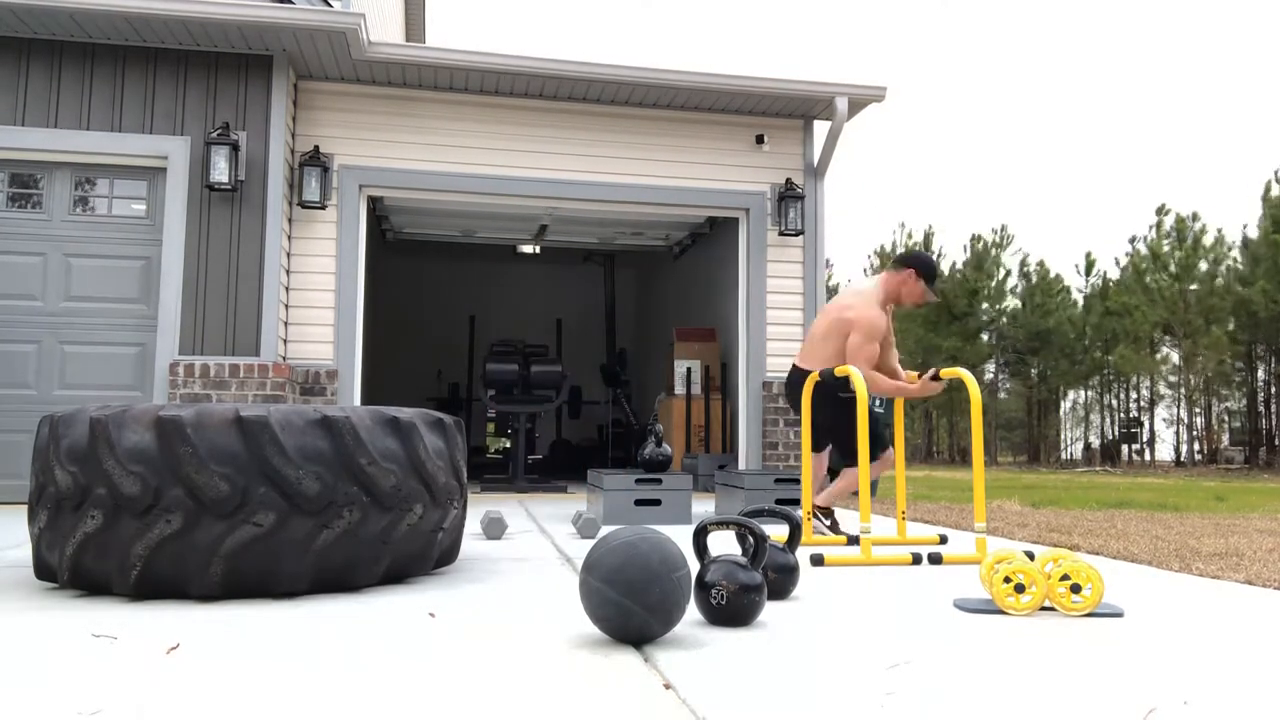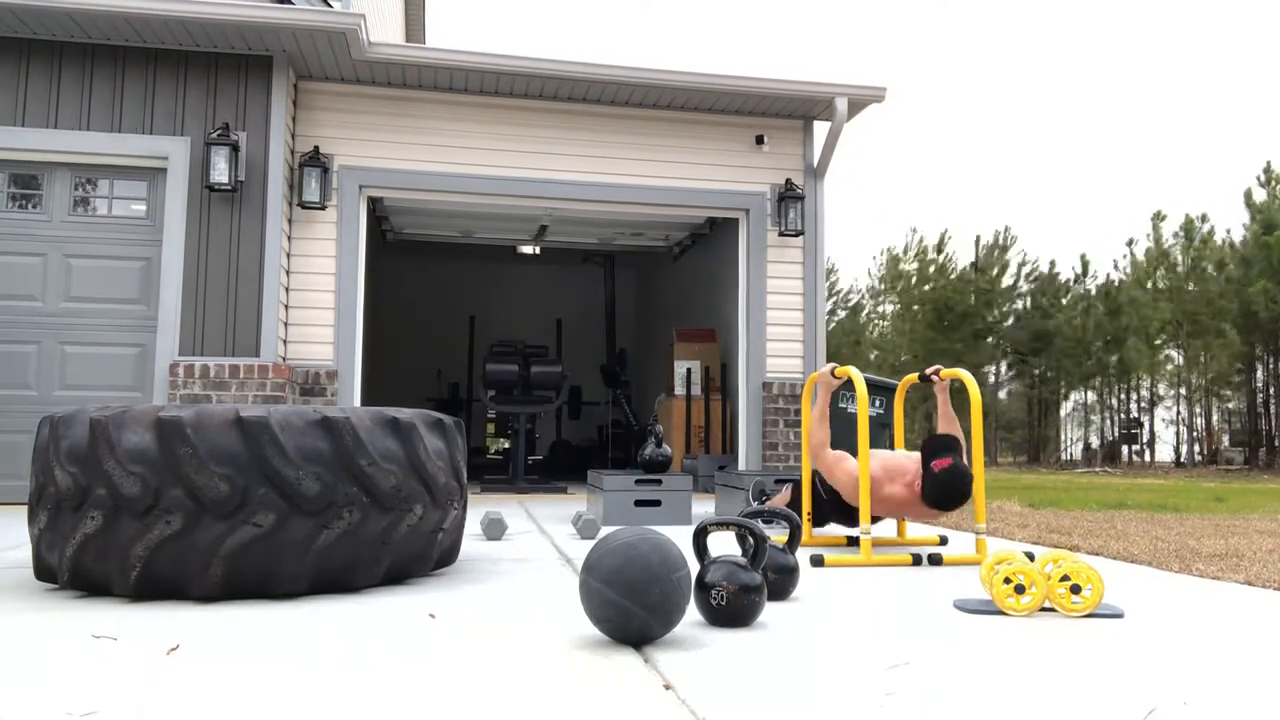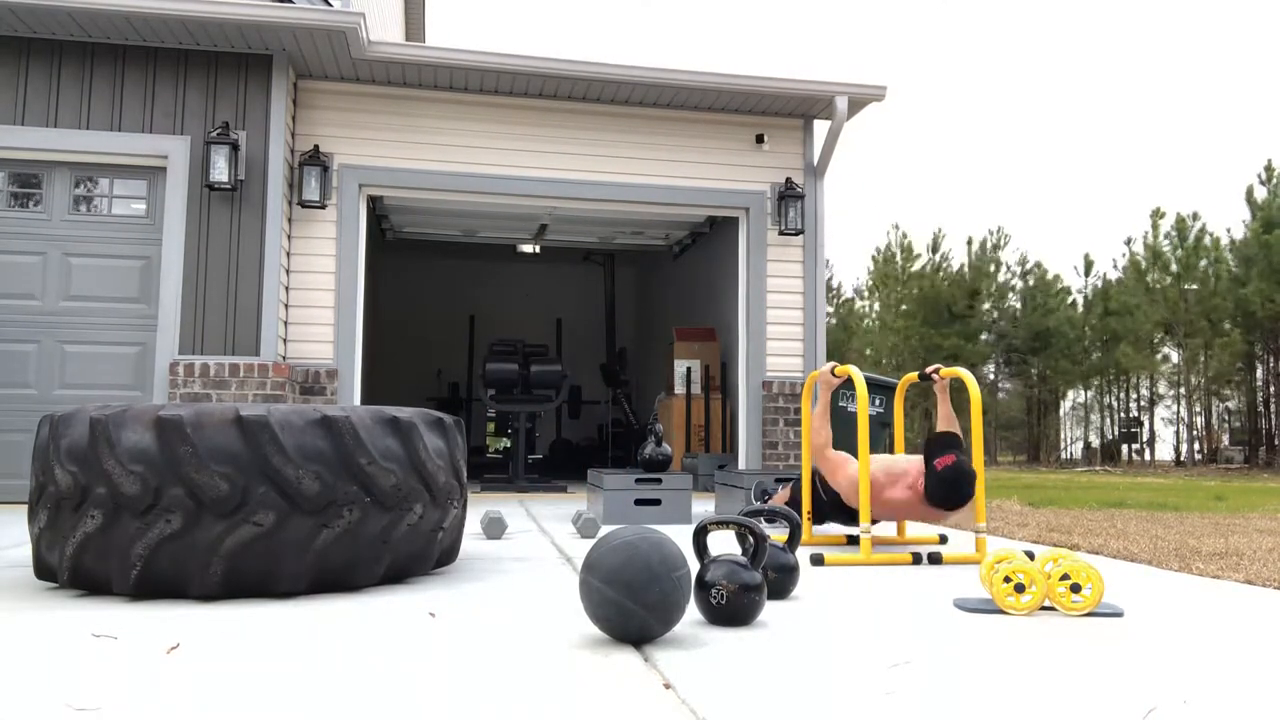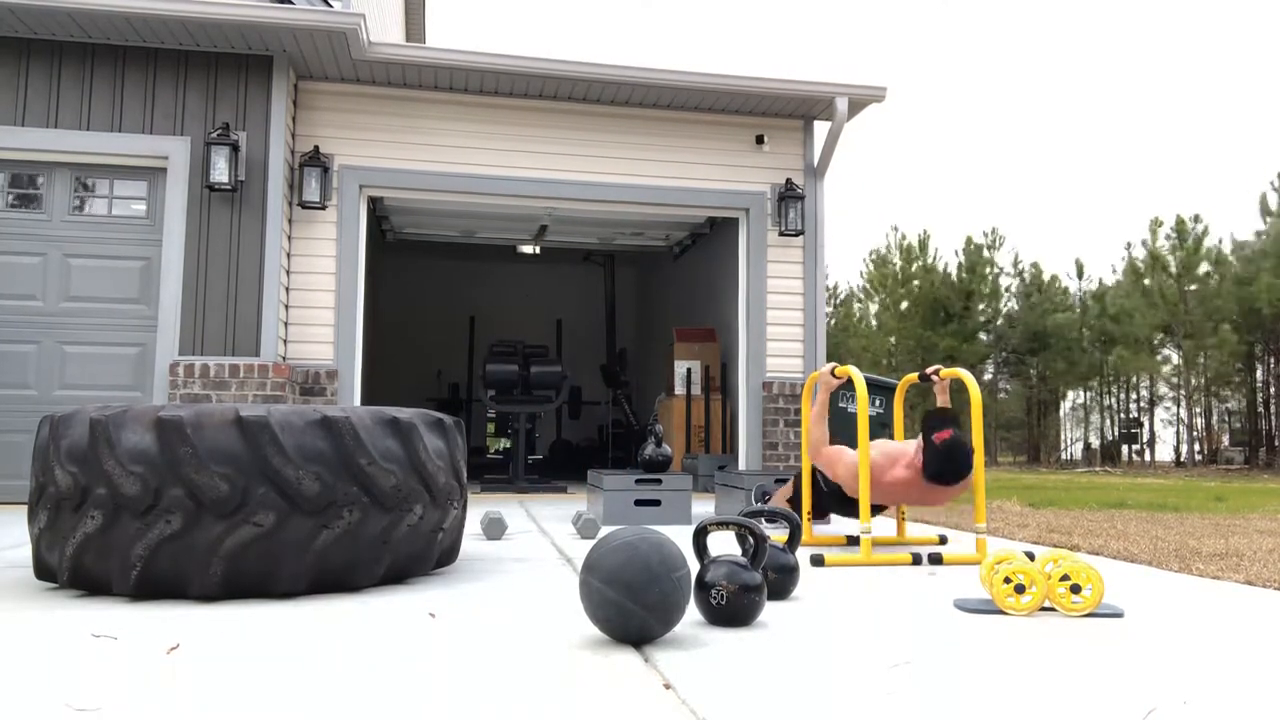
dt=0.5s
person 1, frame 1
right shoulder: (870, 313)
right elbow: (861, 377)
left wrist: (912, 383)
right wrist: (916, 392)
left hip: (801, 383)
right hip: (825, 388)
right knee: (880, 458)
right ankle: (821, 506)
person 1, frame 2
right shoulder: (958, 488)
left elbow: (818, 452)
right elbow: (953, 446)
left wrist: (824, 392)
right wrist: (942, 395)
left hip: (835, 496)
left knee: (795, 495)
person 1, frame 3
right shoulder: (957, 495)
left elbow: (820, 452)
right elbow: (952, 446)
left wrist: (824, 391)
right wrist: (943, 393)
left hip: (836, 500)
left knee: (795, 494)
left ankle: (767, 504)
person 1, frame 4
left shoulder: (867, 473)
right shoulder: (962, 479)
left elbow: (816, 451)
left wrist: (824, 390)
right wrist: (944, 394)
right hip: (871, 501)
left knee: (792, 495)
left ankle: (768, 508)
